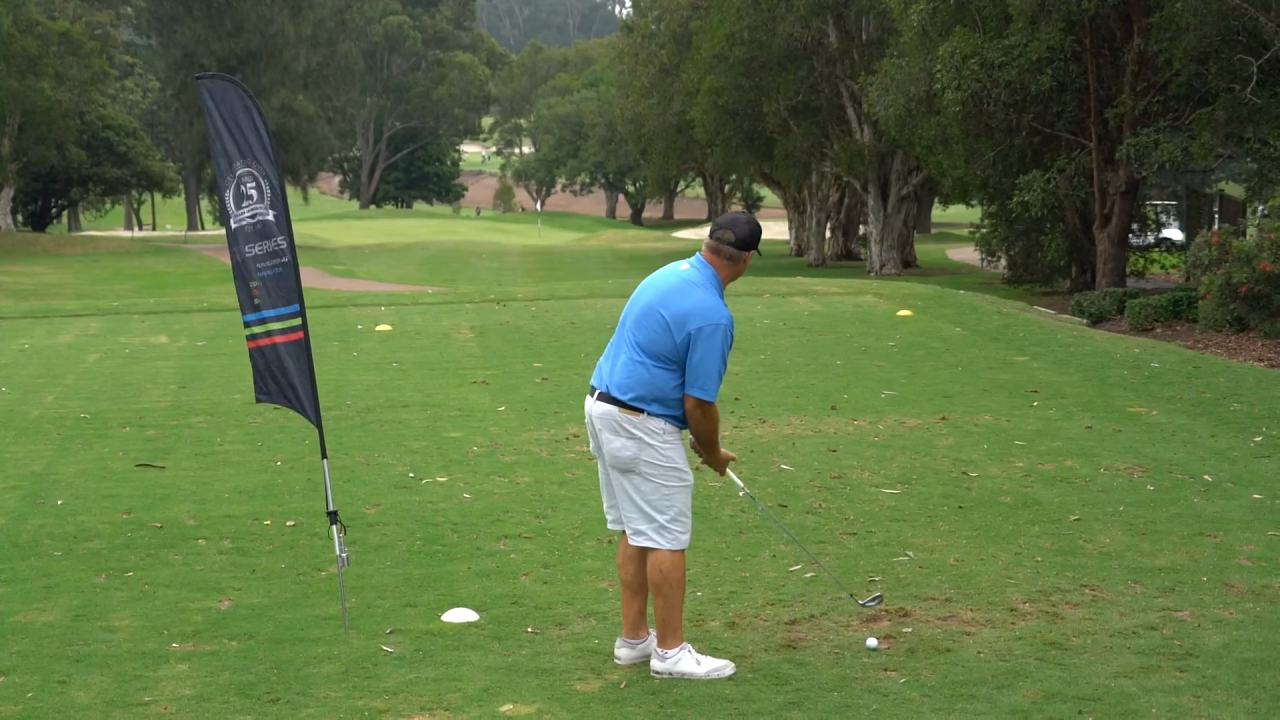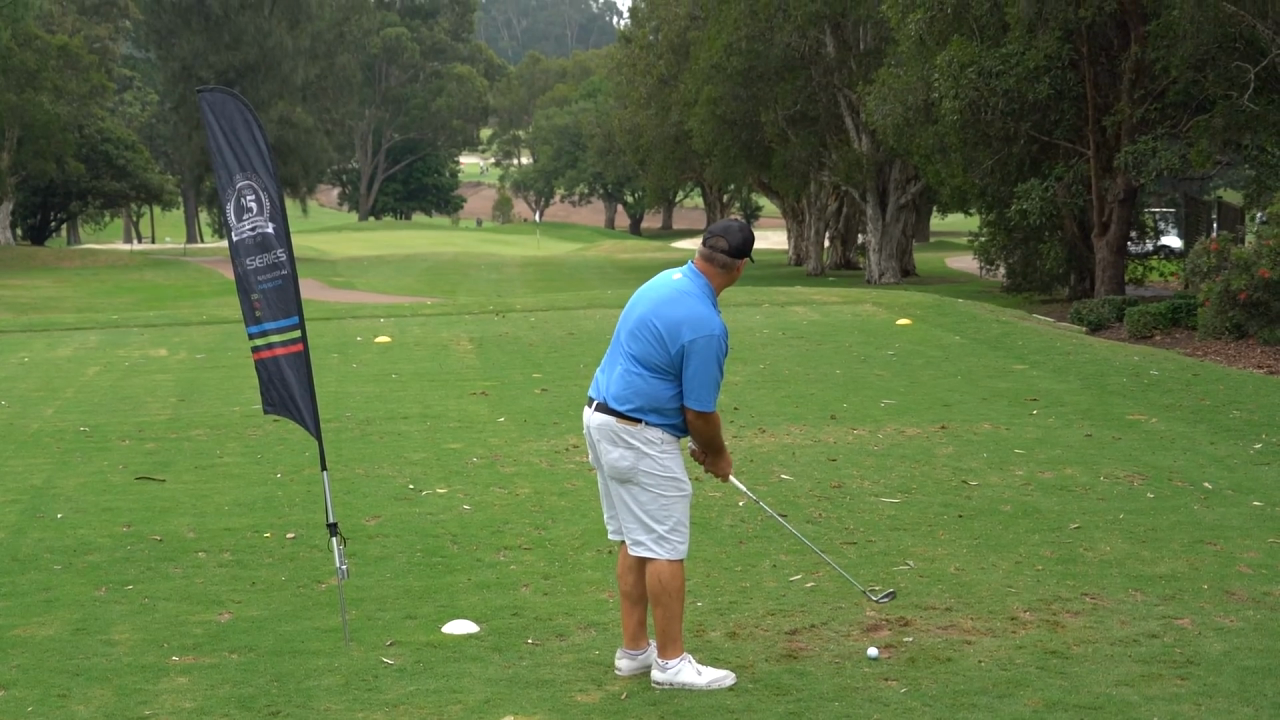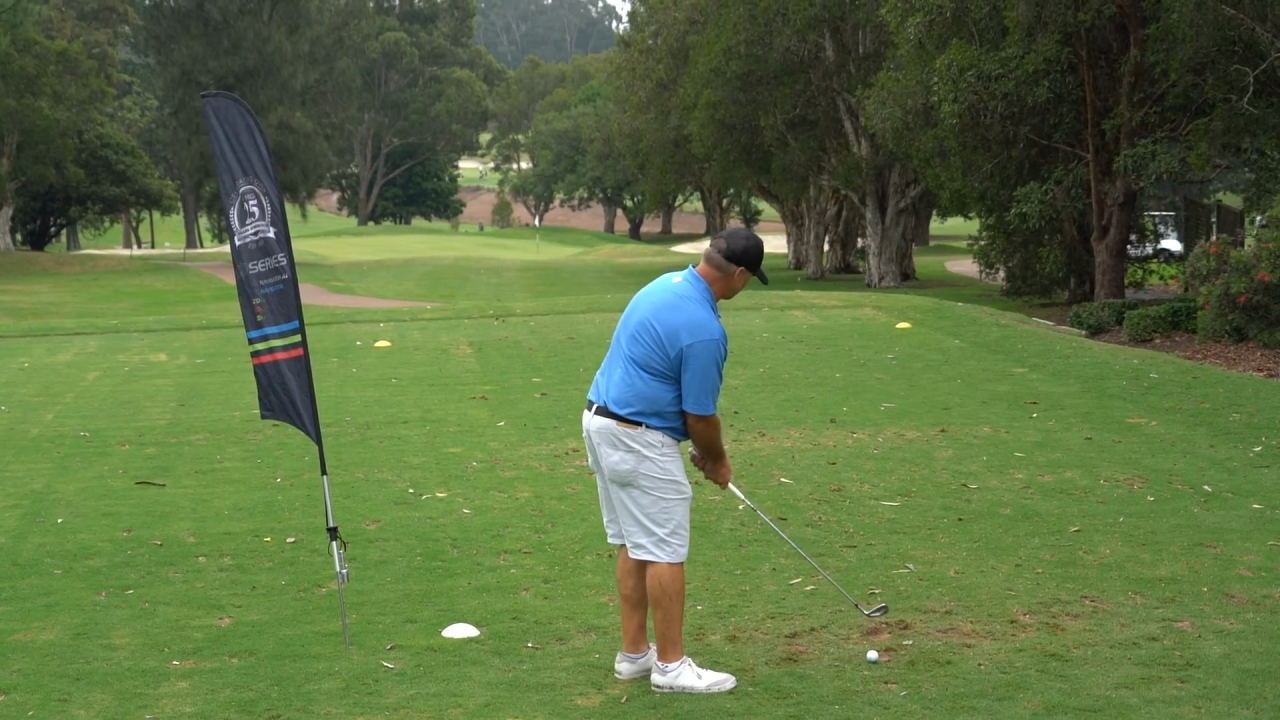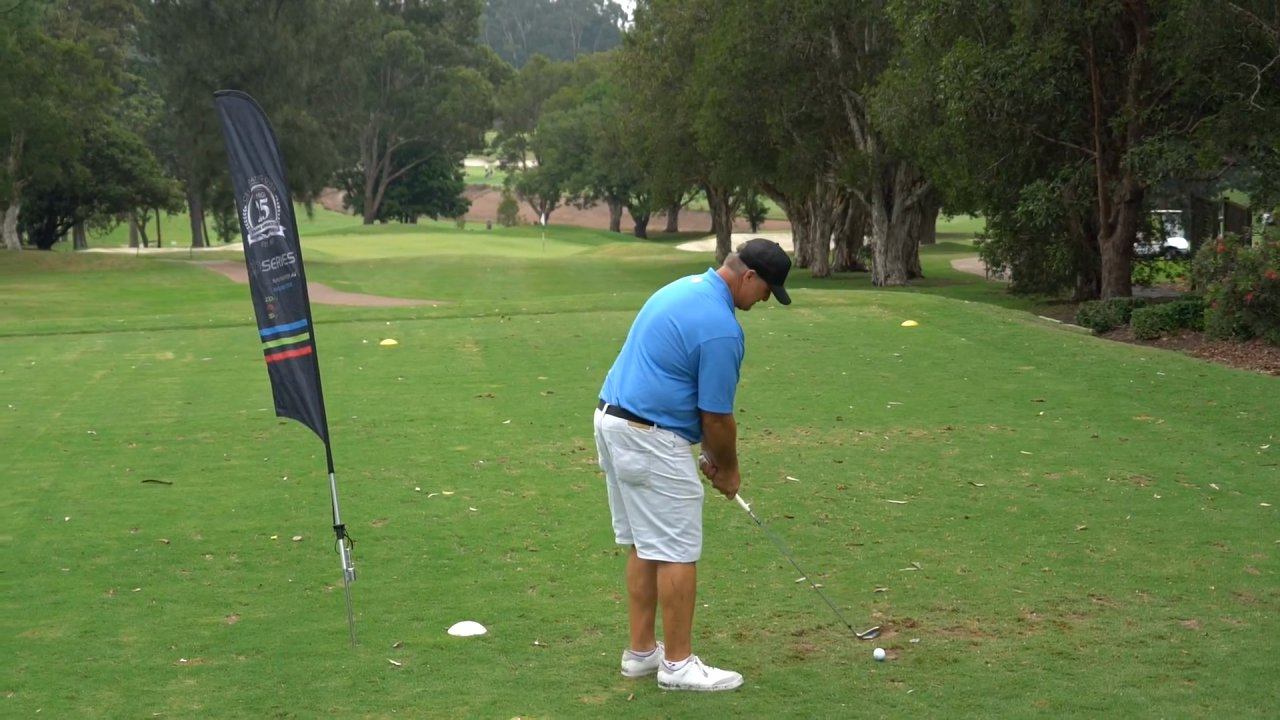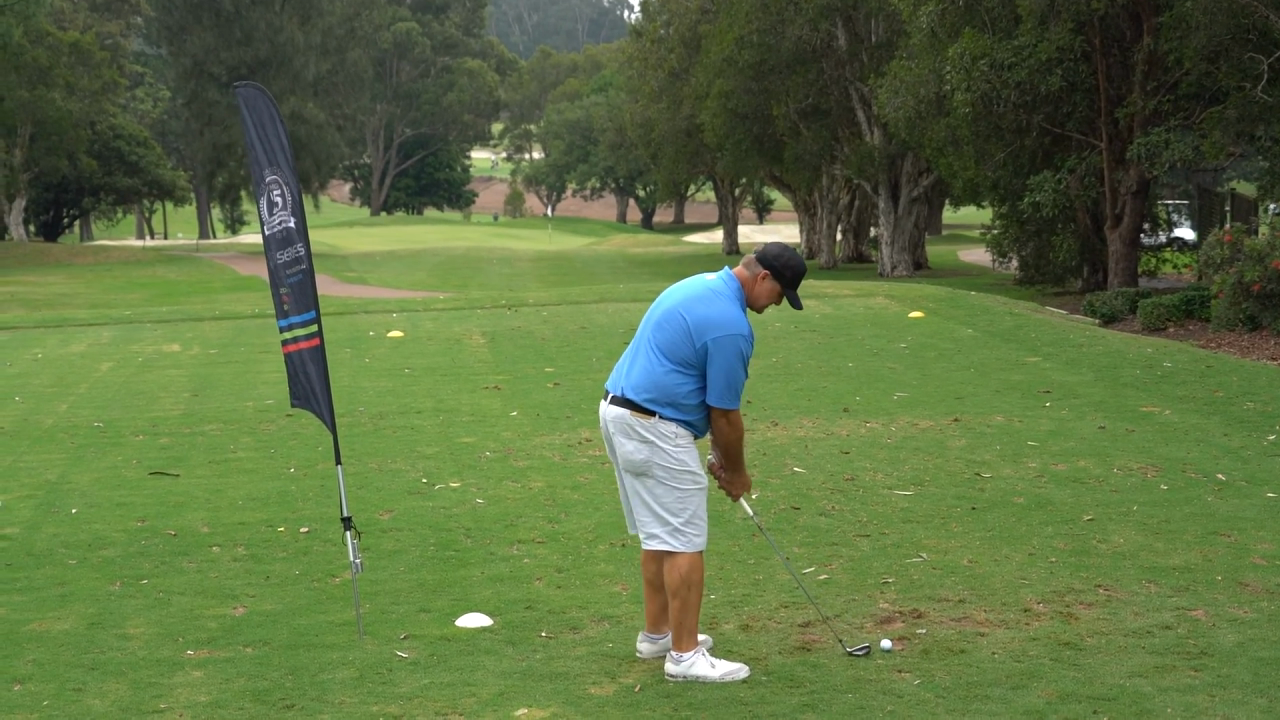
dt=0.4s
person 1, frame 1
left shoulder: (672, 274)
right shoulder: (711, 313)
right elbow: (698, 404)
left wrist: (701, 441)
right wrist: (713, 453)
left hip: (606, 408)
right hip: (641, 425)
left knee: (636, 532)
right knee: (665, 538)
left ankle: (634, 637)
right ankle: (670, 651)
person 1, frame 2
left shoulder: (666, 281)
right shoulder: (704, 324)
right elbow: (699, 413)
left wrist: (702, 445)
right wrist: (718, 455)
left hip: (605, 419)
right hip: (639, 435)
left knee: (634, 542)
right knee: (664, 548)
left ankle: (635, 648)
right ankle: (671, 661)
person 1, frame 3
left shoulder: (669, 284)
right shoulder: (703, 328)
right elbow: (699, 416)
left wrist: (706, 450)
right wrist: (717, 461)
left hip: (604, 421)
right hip: (639, 437)
left knee: (634, 544)
right knee: (664, 551)
left ankle: (634, 652)
right ankle: (670, 664)
person 1, frame 4
left shoulder: (687, 288)
right shoulder: (720, 327)
right elbow: (716, 416)
left wrist: (711, 455)
right wrist: (728, 469)
left hip: (615, 420)
right hip: (650, 436)
left knee: (645, 544)
right knee: (676, 551)
left ankle: (642, 650)
right ankle: (677, 663)
person 1, frame 5
left shoulder: (702, 287)
right shoulder: (730, 325)
right elbow: (725, 414)
left wrist: (719, 454)
right wrist: (736, 472)
left hip: (621, 412)
right hip: (653, 427)
left knee: (659, 534)
right knee: (683, 541)
left ankle: (657, 632)
right ankle: (685, 654)
